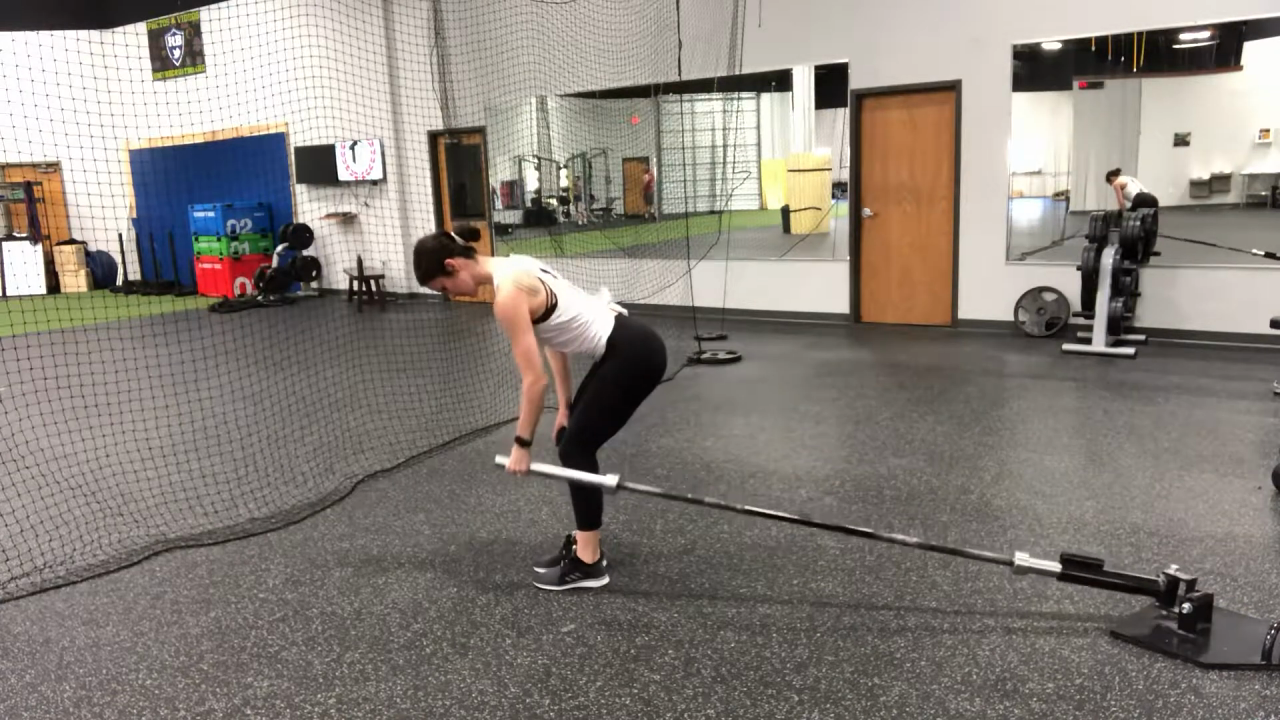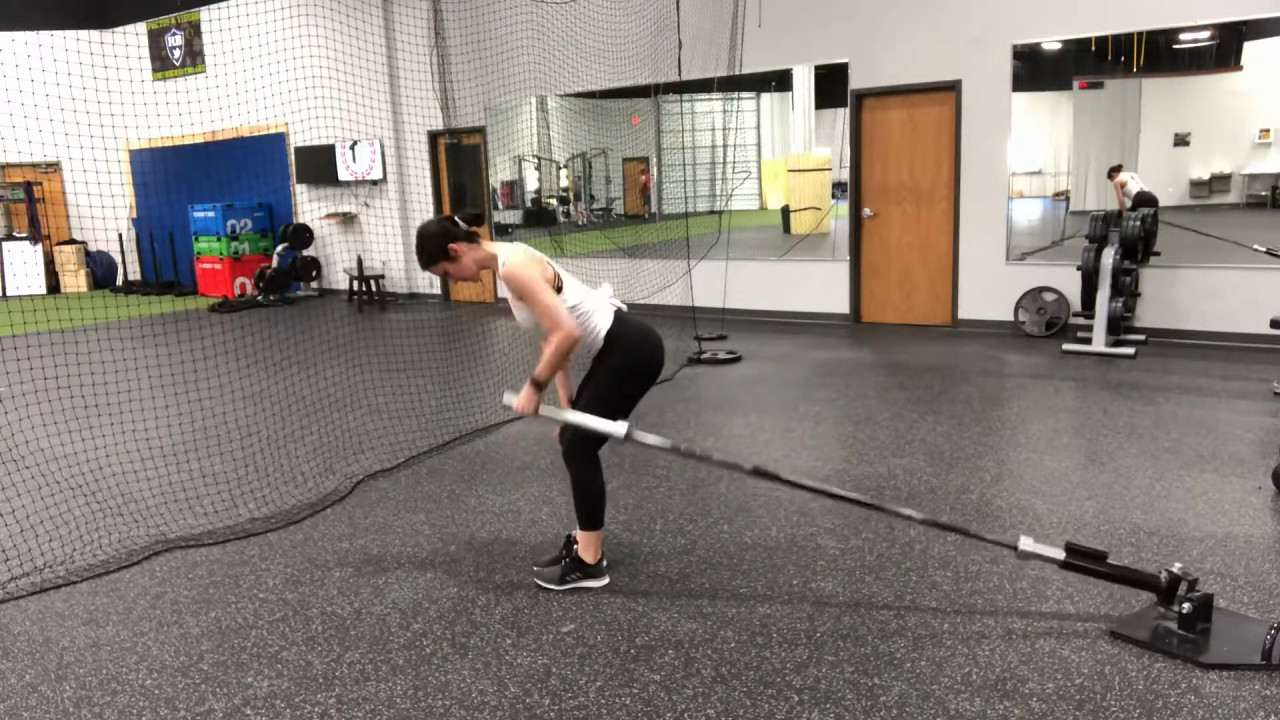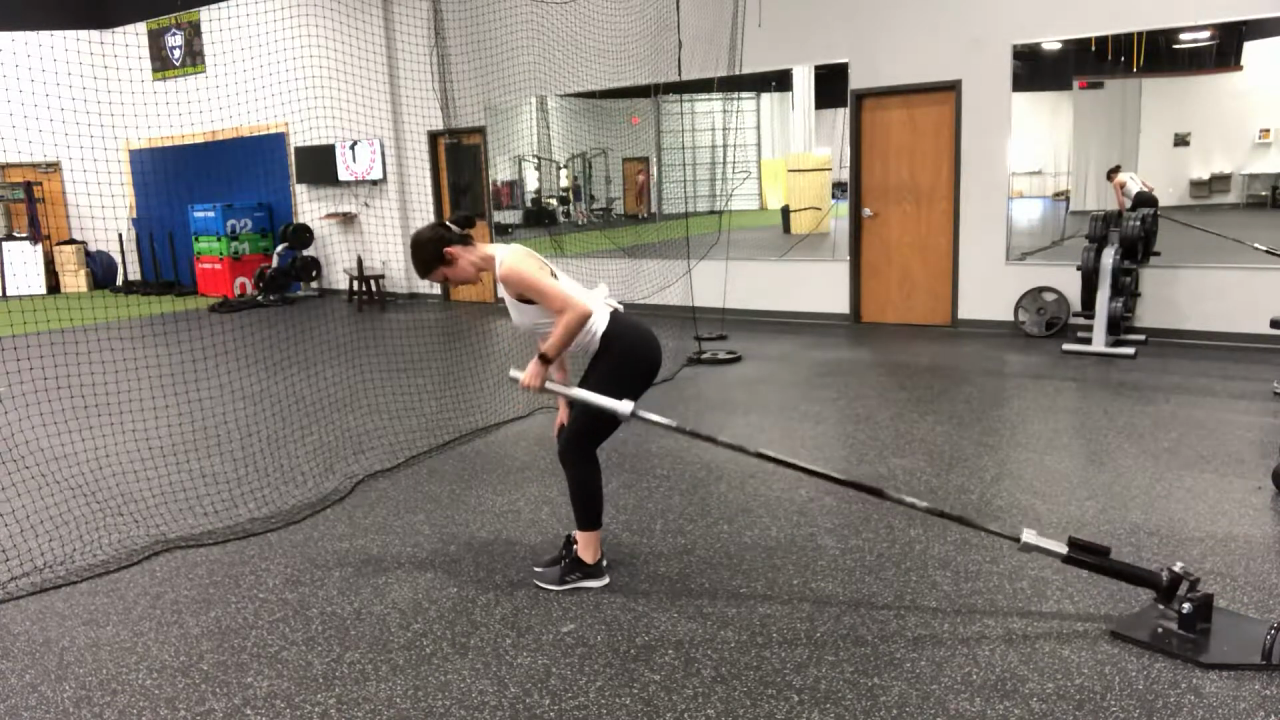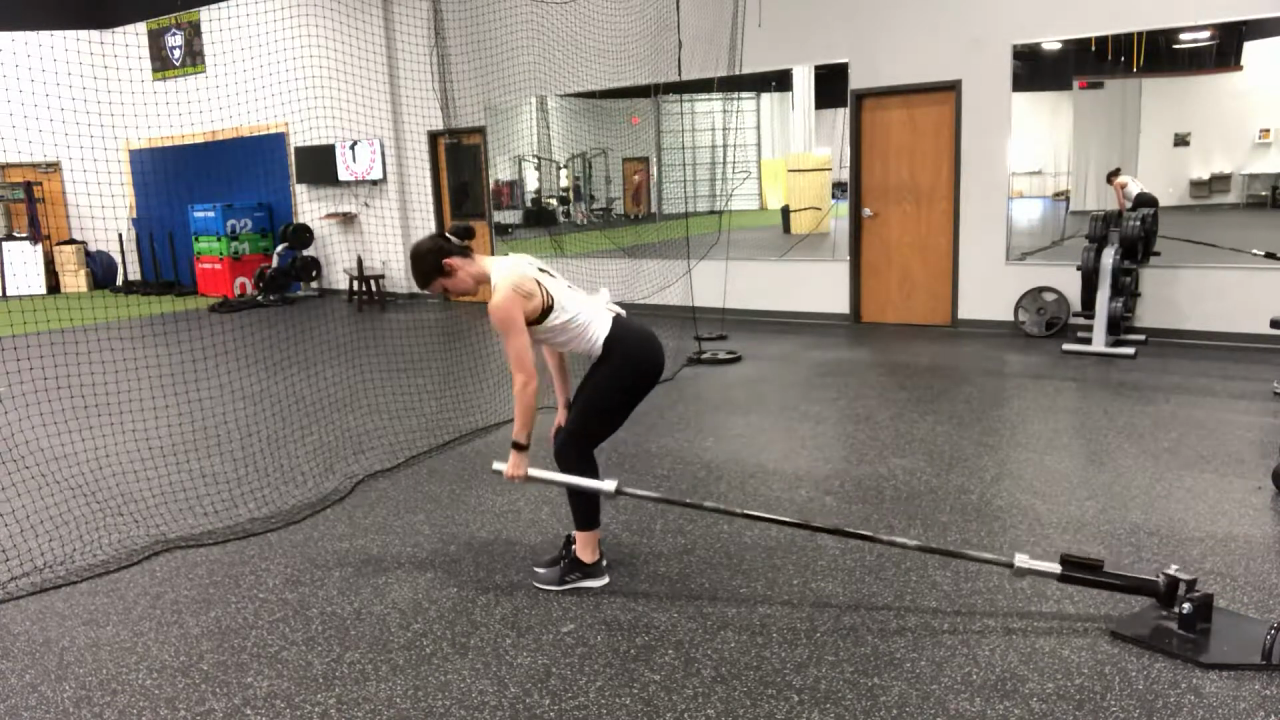
dt=0.5s
person 1, frame 1
left shoulder: (508, 295)
right shoulder: (513, 268)
left elbow: (534, 380)
left wrist: (522, 445)
right wrist: (565, 407)
left hip: (634, 354)
right hip: (622, 347)
left knee: (576, 448)
right knee: (570, 440)
left ankle: (588, 562)
right ankle: (583, 542)
person 1, frame 2
left shoulder: (513, 267)
right shoulder: (511, 261)
left elbow: (567, 333)
right elbow: (558, 332)
left wrist: (535, 388)
right wrist: (566, 401)
left hip: (631, 350)
right hip: (618, 346)
left knee: (579, 447)
right knee: (574, 441)
left ankle: (589, 563)
right ankle: (584, 542)
person 1, frame 3
left shoulder: (510, 267)
right shoulder: (506, 264)
left elbow: (578, 310)
right elbow: (554, 328)
left wrist: (540, 363)
right wrist: (565, 402)
left hip: (628, 350)
right hip: (616, 347)
left knee: (576, 448)
right knee: (573, 443)
left ankle: (589, 563)
right ankle: (583, 543)
person 1, frame 4
left shoulder: (504, 296)
right shoulder: (511, 265)
left elbow: (525, 380)
left wrist: (519, 450)
right wrist: (565, 405)
left hip: (632, 355)
right hip: (623, 347)
left knee: (572, 448)
right knee: (569, 440)
left ankle: (588, 563)
right ankle: (584, 543)
